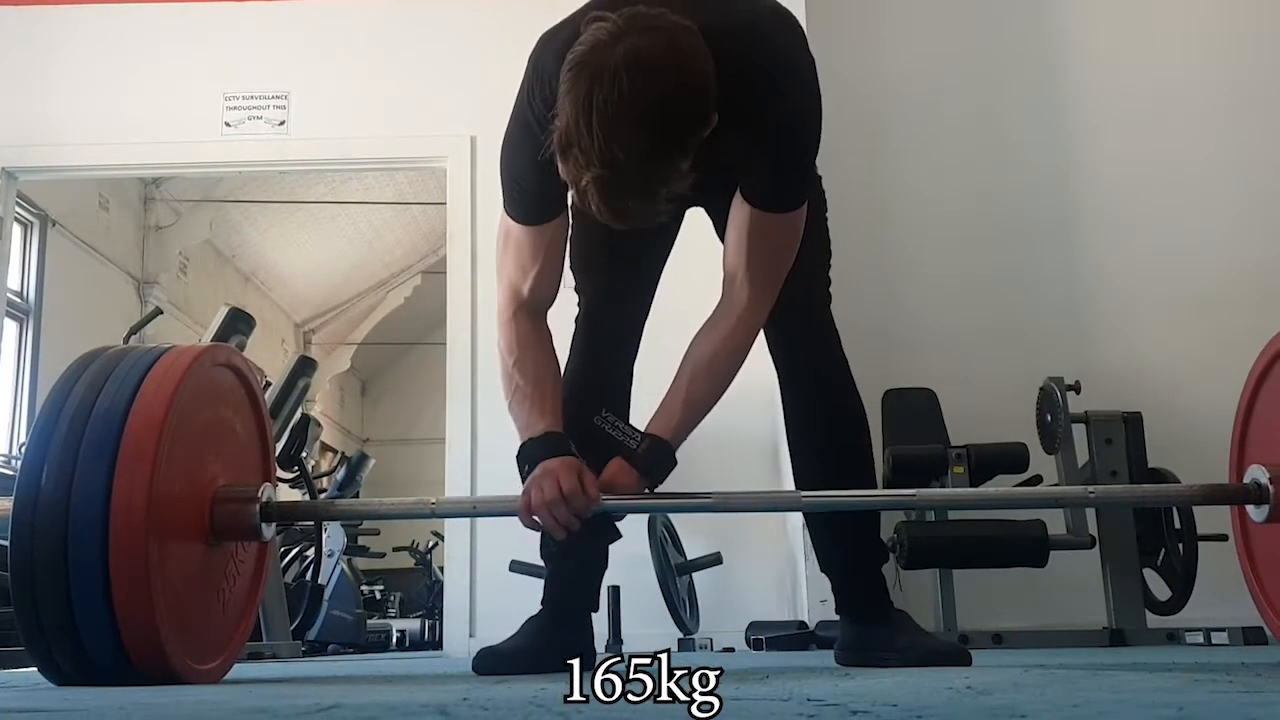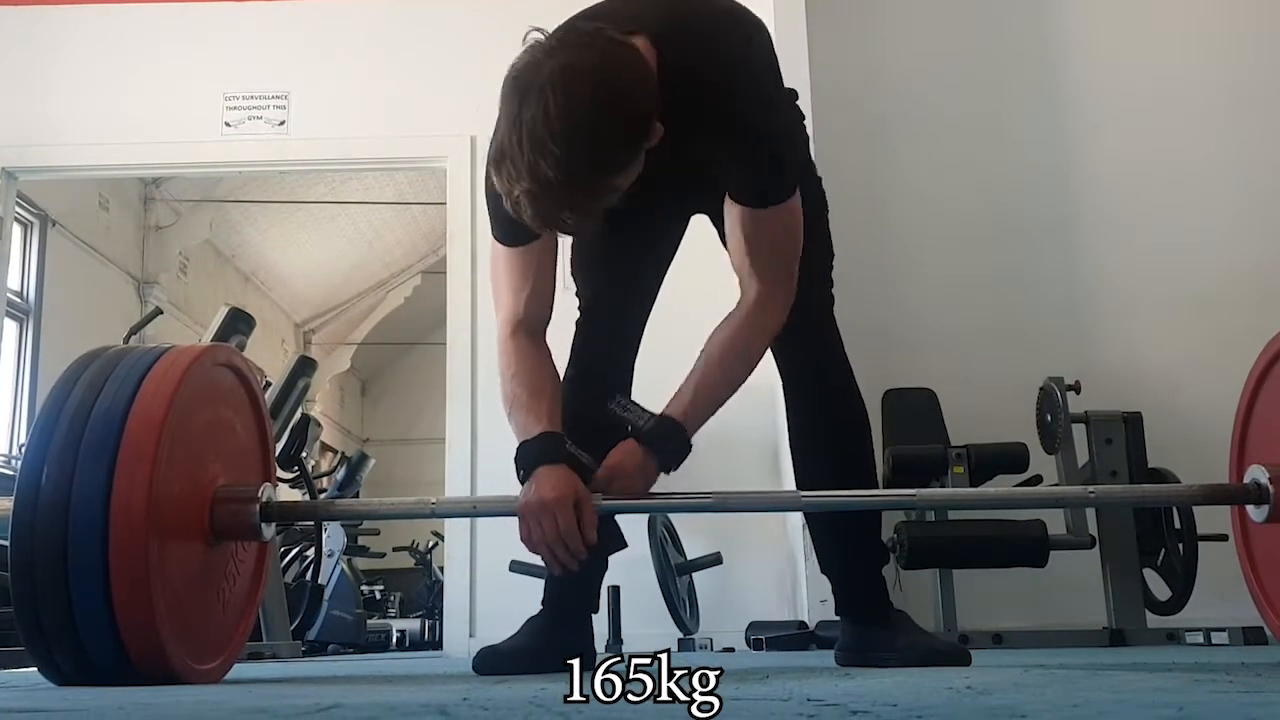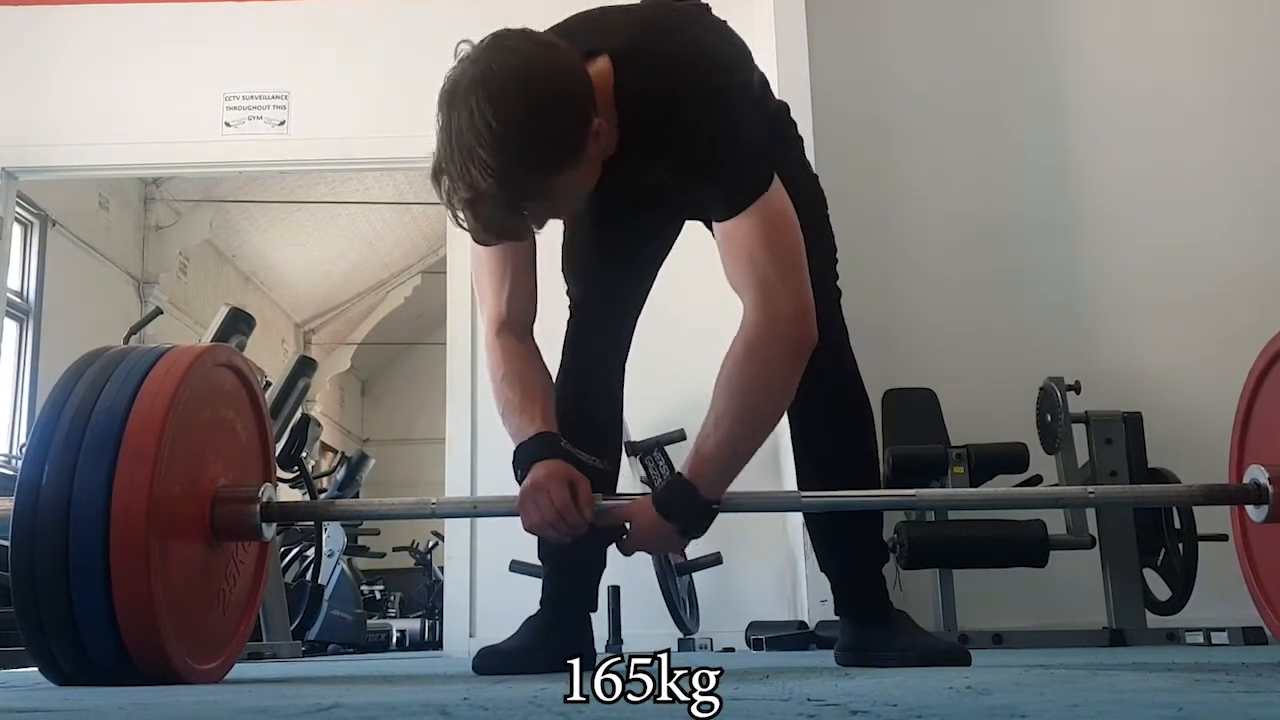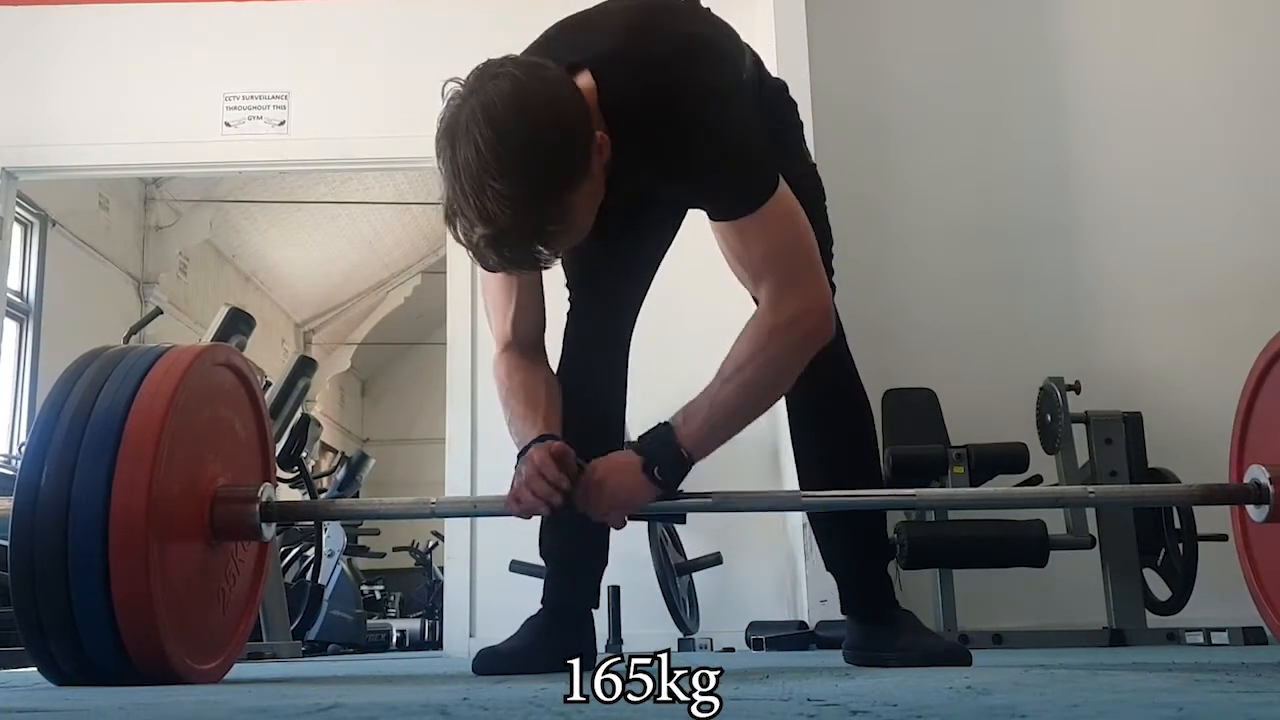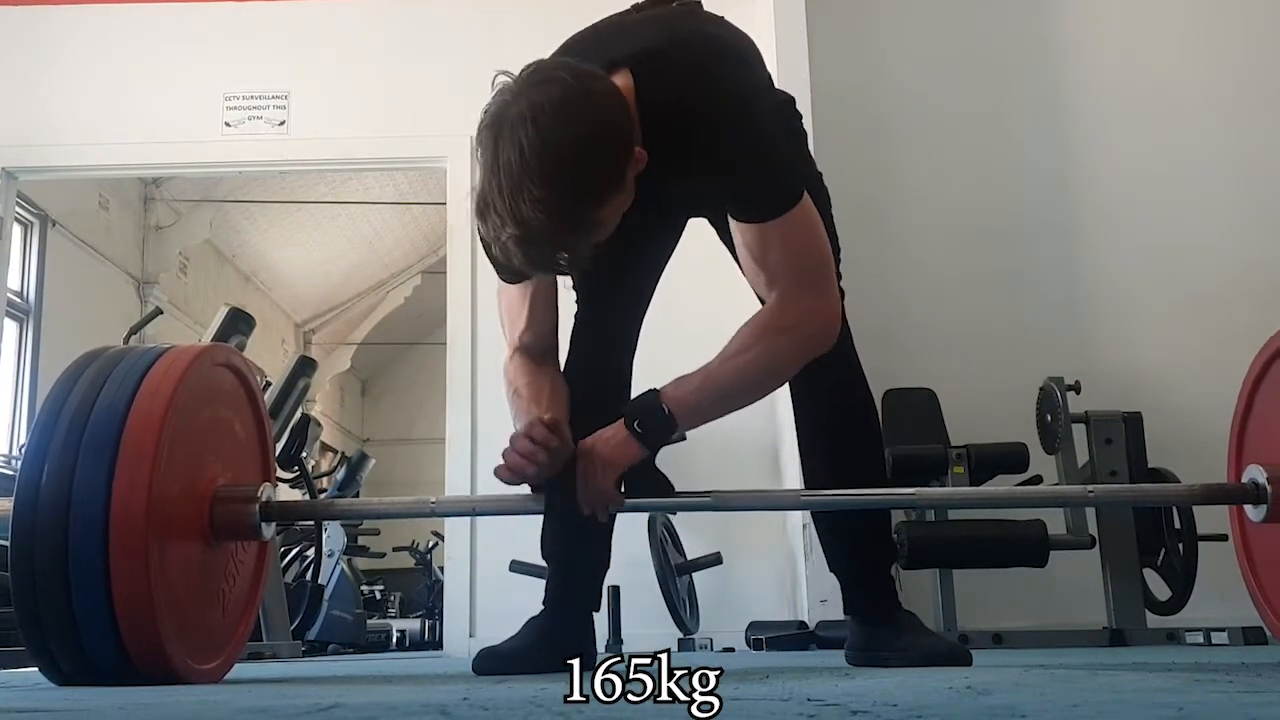
dt=0.5s
person 1, frame 1
left shoulder: (772, 74)
right shoulder: (550, 99)
left elbow: (746, 301)
right elbow: (522, 305)
left wrist: (650, 454)
right wrist: (544, 449)
left hip: (747, 145)
right hip: (606, 147)
left knee: (804, 336)
right knee: (601, 333)
left ankle: (867, 613)
right ankle: (565, 616)
person 1, frame 2
left shoulder: (734, 76)
right shoulder: (528, 135)
left elbow: (765, 297)
right elbow: (520, 326)
left wrist: (664, 438)
right wrist: (543, 457)
left hip: (739, 151)
right hip: (606, 151)
left knee: (808, 339)
right knee: (601, 335)
left ankle: (868, 614)
right ankle: (565, 618)
person 1, frame 3
left shoulder: (698, 90)
right shoulder: (500, 149)
left elbow: (783, 323)
right elbow: (506, 329)
left wrist: (686, 500)
right wrist: (539, 452)
left hip: (747, 143)
right hip: (621, 171)
left knee: (818, 343)
right knee: (592, 336)
left ankle: (866, 614)
right ankle: (564, 618)
person 1, frame 4
left shoulder: (693, 97)
right shoulder: (502, 162)
left elbow: (797, 309)
right elbow: (517, 345)
left wrist: (660, 460)
right wrist: (537, 444)
left hip: (747, 125)
right hip: (624, 152)
left knee: (816, 345)
right knee: (592, 332)
left ankle: (873, 612)
right ankle: (565, 616)
person 1, frame 5
left shoulder: (725, 102)
right shoulder: (523, 167)
left elbow: (808, 313)
right elbow: (529, 350)
left wrist: (648, 422)
right wrist: (541, 428)
left hip: (732, 146)
left knee: (825, 343)
right knee: (597, 335)
left ankle: (876, 613)
right ankle: (568, 616)
